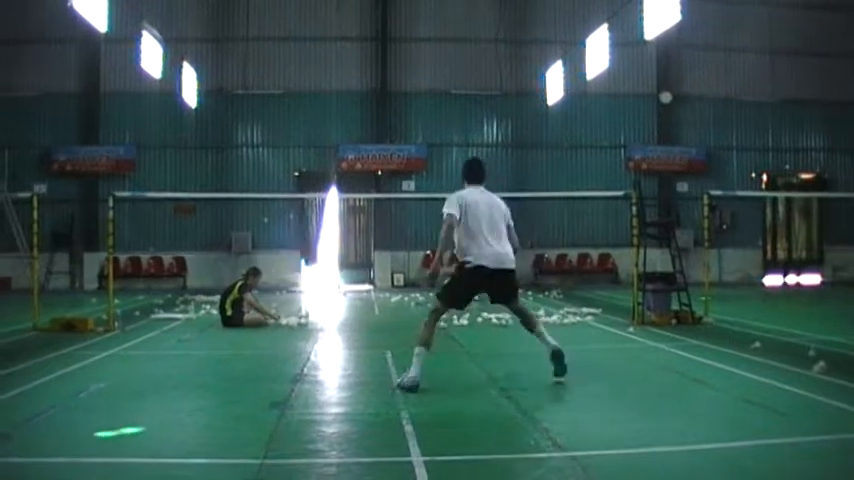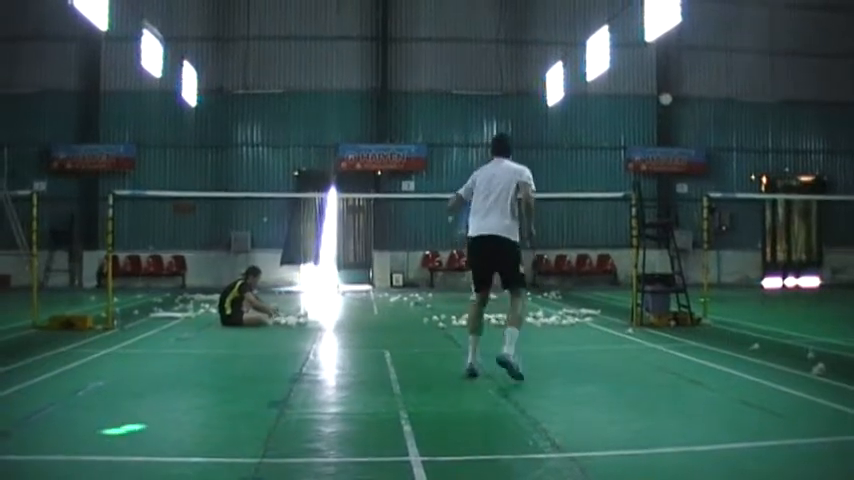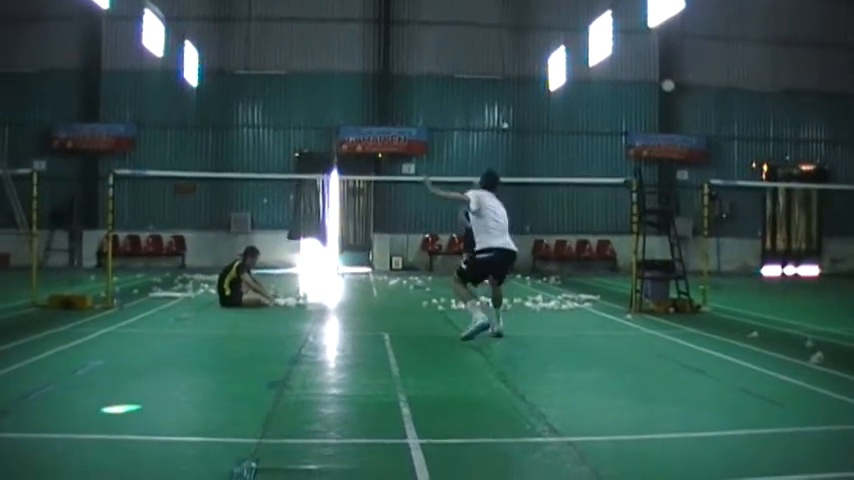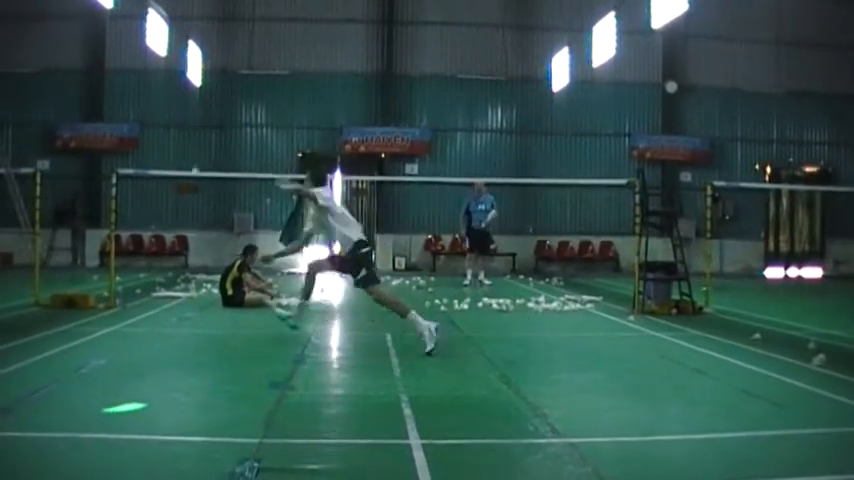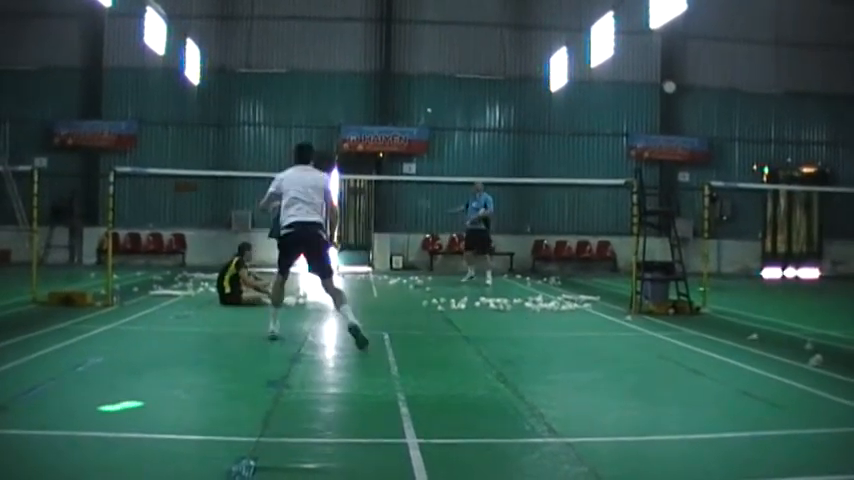
dt=1s
person 1, frame 1
left shoulder: (457, 198)
right shoulder: (499, 202)
left elbow: (449, 225)
right elbow: (515, 243)
left wrist: (437, 259)
left hip: (474, 265)
right hip: (505, 265)
left knee: (435, 313)
right knee: (518, 308)
left ankle: (413, 374)
right ankle: (551, 346)
person 1, frame 2
left shoulder: (479, 173)
right shoulder: (520, 171)
left elbow: (453, 205)
right elbow: (527, 198)
right wrist: (529, 226)
left hip: (477, 238)
right hip: (505, 238)
left knee: (480, 297)
right knee: (517, 294)
left ankle: (472, 360)
right ankle: (508, 352)
person 1, frame 3
left shoulder: (478, 195)
right shoulder: (499, 205)
left elbow: (462, 199)
left wrist: (434, 190)
left hip: (489, 250)
right hip: (509, 251)
left knee: (459, 281)
right knee: (495, 283)
left ankle: (479, 317)
right ankle: (497, 325)
person 1, frame 4
left shoulder: (322, 194)
right shoulder: (315, 214)
left elbow: (304, 192)
right elbow: (302, 242)
right wrist: (274, 255)
left hip: (357, 249)
right hip: (346, 252)
left knee: (377, 294)
right knee: (313, 268)
left ankle: (425, 328)
right ankle: (298, 312)
person 1, frame 5
left shoulder: (282, 177)
right shoulder: (323, 178)
left elbow: (263, 206)
right elbow: (332, 210)
left hip: (290, 230)
right hip: (315, 230)
left knee: (281, 277)
right knee: (328, 283)
left ankle: (274, 326)
right ankle: (350, 322)
